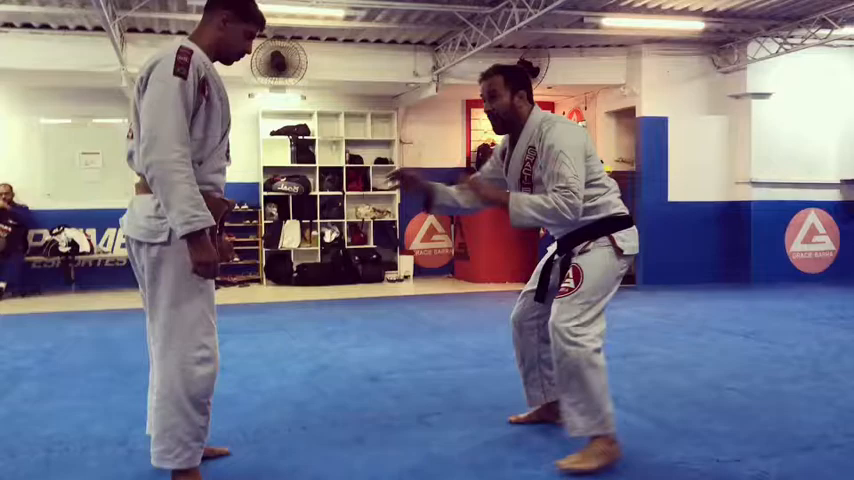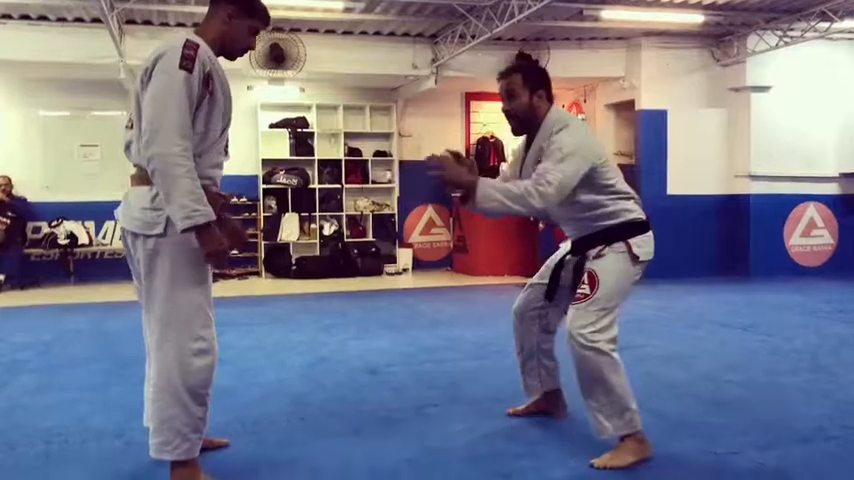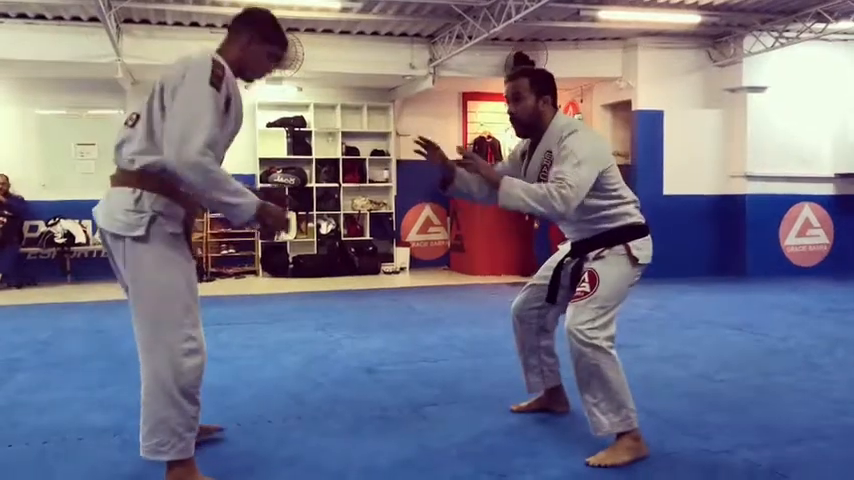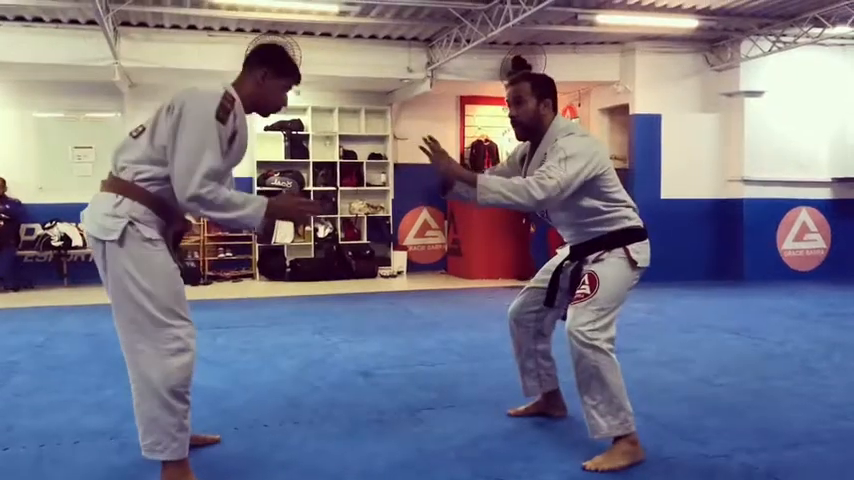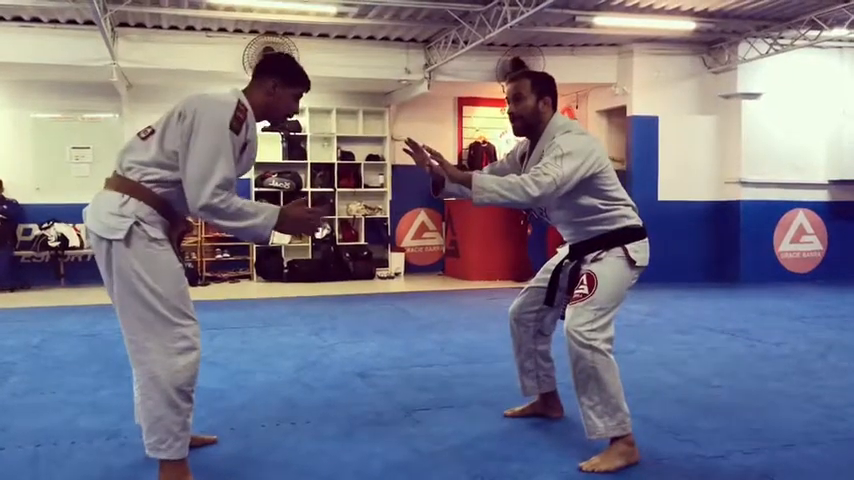
dt=0.3s
person 1, frame 1
left shoulder: (198, 72)
right shoulder: (180, 62)
right elbow: (164, 157)
left wrist: (206, 227)
right wrist: (197, 233)
left hip: (178, 222)
right hip: (172, 224)
left knee: (176, 342)
right knee: (189, 349)
left ankle: (178, 440)
person 1, frame 2
left shoulder: (199, 64)
right shoulder: (185, 56)
right elbow: (165, 149)
left wrist: (212, 217)
right wrist: (202, 225)
left hip: (170, 213)
right hip: (167, 216)
left knee: (172, 334)
right knee: (187, 340)
left ankle: (178, 434)
person 1, frame 3
left shoulder: (215, 84)
right shoulder: (205, 73)
right elbow: (191, 161)
left wrist: (246, 208)
right wrist: (254, 209)
left hip: (146, 212)
right hip: (141, 214)
left knee: (166, 335)
right knee: (176, 340)
left ankle: (176, 425)
person 1, frame 4
left shoulder: (228, 116)
right shoulder: (211, 105)
left elbow: (207, 191)
right elbow: (197, 191)
left wrist: (268, 210)
right wrist: (268, 208)
left hip: (137, 221)
right hip: (125, 220)
left knee: (158, 337)
right knee: (166, 342)
left ankle: (168, 432)
person 1, frame 5
left shoulder: (234, 120)
right shoulder: (223, 113)
left elbow: (210, 198)
right elbow: (210, 201)
left wrist: (275, 219)
right wrist: (278, 217)
left hip: (133, 218)
right hip: (128, 220)
left knee: (156, 337)
right knee: (172, 342)
left ankle: (167, 432)
person 2, frame 1
left shoulder: (557, 135)
right shoulder: (510, 146)
left elbow: (565, 206)
right elbow: (473, 199)
left wrist: (503, 199)
right wrist: (425, 189)
left hip: (603, 238)
right hip: (568, 243)
left knee: (572, 330)
right knee: (527, 320)
left ankle: (602, 440)
right ankle: (548, 405)
person 2, frame 2
left shoulder: (570, 137)
right shoulder: (531, 143)
left elbow: (538, 197)
right elbow: (509, 195)
left wrist: (471, 184)
right wrist: (471, 181)
left hip: (619, 243)
right hip: (583, 244)
left knee: (586, 331)
right knee: (530, 311)
left ankle: (633, 438)
right ankle: (548, 396)
person 2, frame 3
left shoulder: (578, 141)
right shoulder: (530, 147)
left elbow: (559, 201)
right elbow: (488, 190)
left wrist: (497, 179)
right wrist: (451, 172)
left hip: (617, 245)
right hip: (580, 246)
left knee: (585, 329)
right knee: (528, 311)
left ankle: (628, 437)
right ankle: (551, 394)
person 2, frame 4
left shoulder: (575, 145)
right shoulder: (529, 151)
left elbow: (536, 191)
right elbow: (500, 184)
left wrist: (467, 178)
right wrist: (453, 177)
left hip: (617, 249)
right hip: (579, 249)
left knee: (585, 331)
right knee: (525, 314)
left ankle: (626, 440)
right ankle: (549, 397)
person 2, frame 5
left shoulder: (573, 143)
right shoulder: (529, 149)
left elbow: (533, 189)
right elbow: (489, 179)
left wrist: (461, 178)
right wrist: (441, 175)
left hip: (615, 248)
right hip: (579, 248)
left knee: (583, 331)
right knee: (526, 314)
left ankle: (622, 443)
right ankle: (546, 399)
